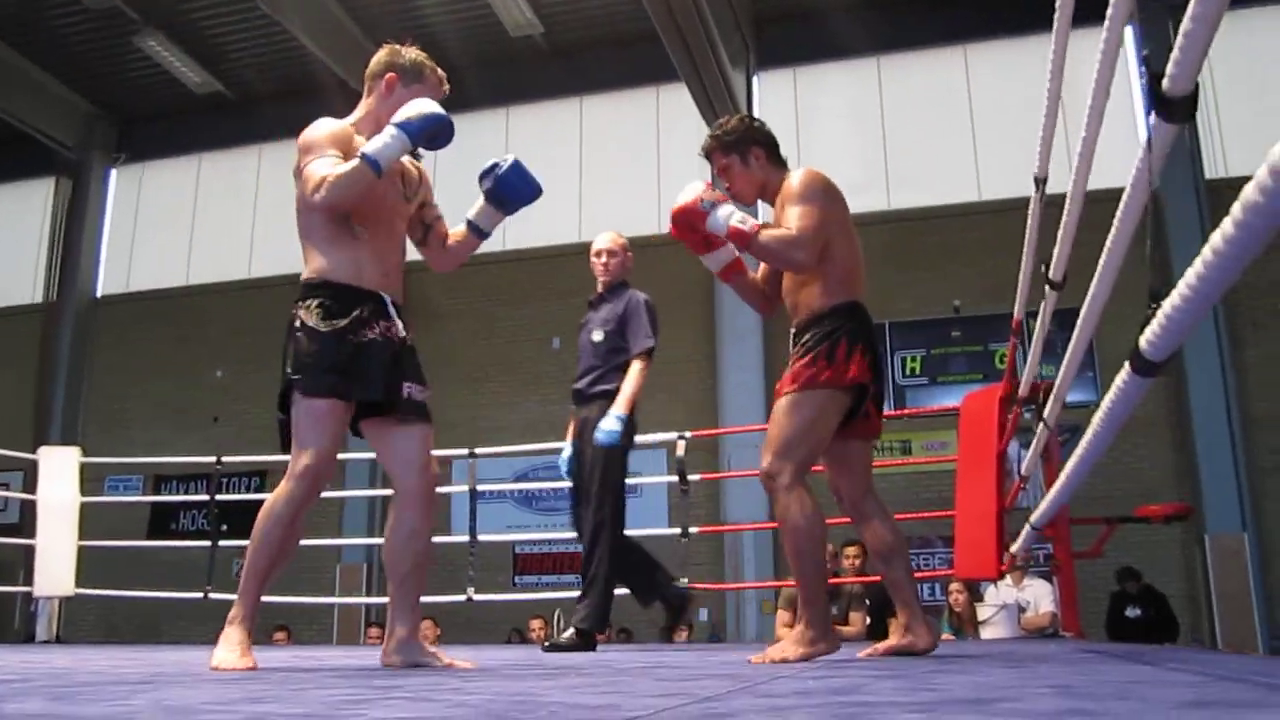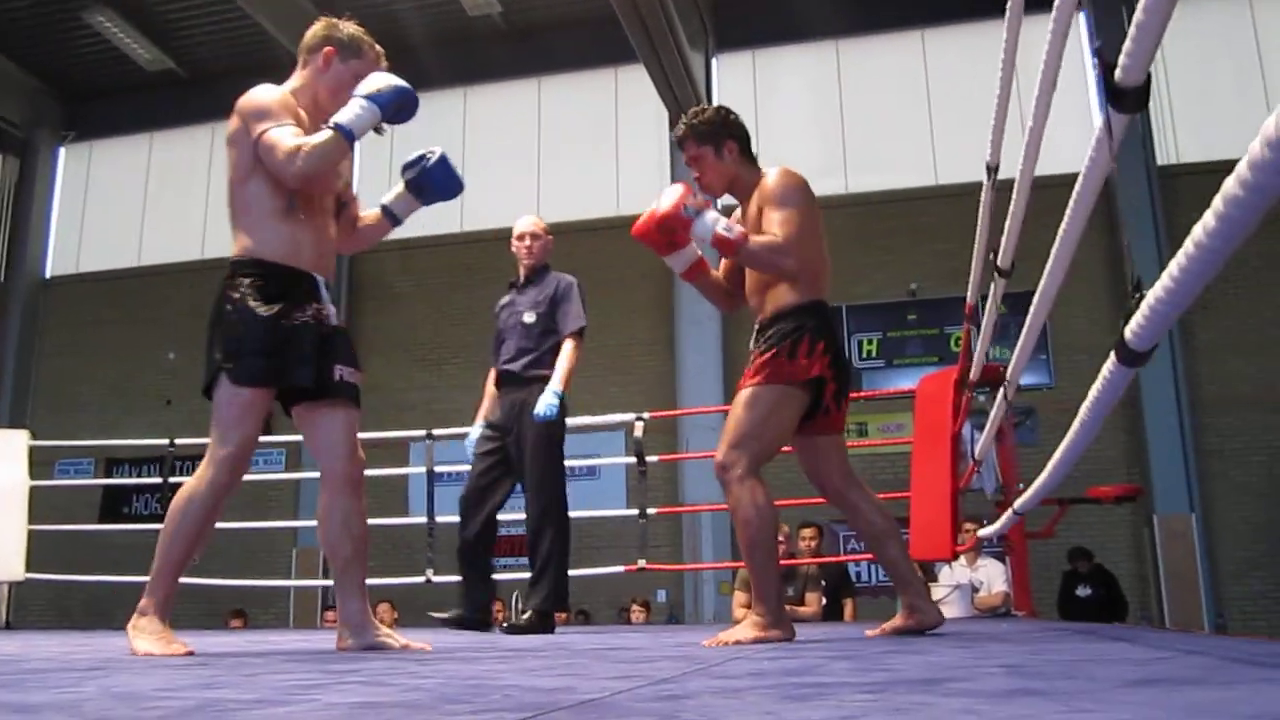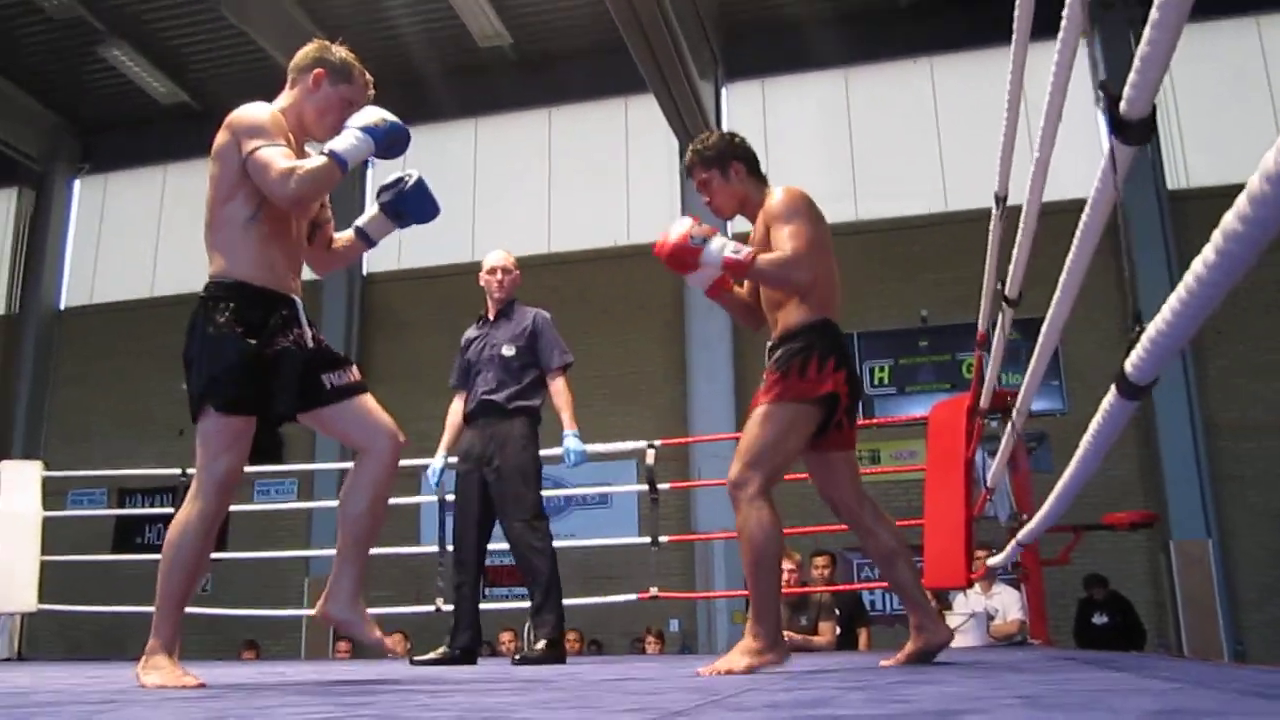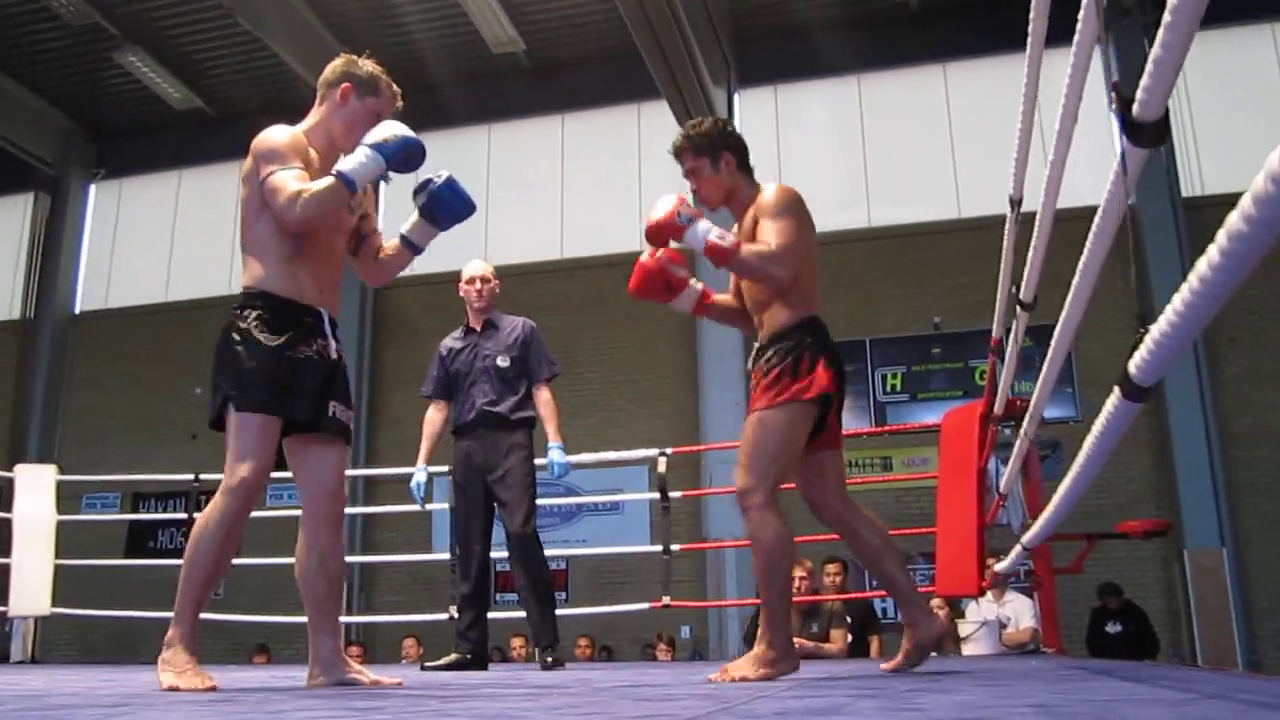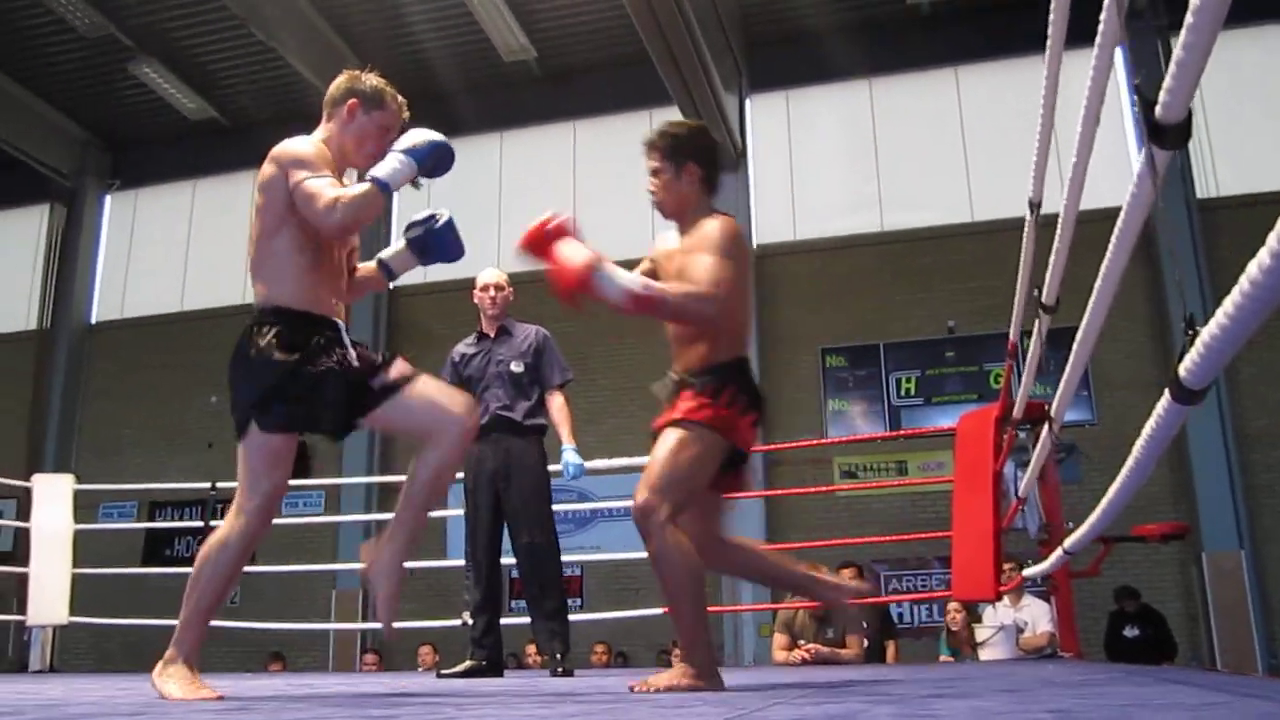
dt=0.3s
person 1, frame 1
left shoulder: (410, 172)
right shoulder: (326, 136)
left elbow: (444, 255)
right elbow: (325, 195)
left wrist: (490, 211)
right wrist: (394, 140)
left hip: (387, 330)
right hip: (328, 318)
left knee: (418, 481)
right knee: (310, 469)
left ankle: (403, 636)
right ankle: (237, 624)
person 1, frame 2
left shoulder: (333, 144)
right shoulder: (264, 103)
left elbow: (350, 236)
right elbow: (296, 167)
left wrist: (408, 197)
right wrist: (361, 113)
left hip: (317, 309)
right hip: (260, 298)
left knee: (343, 466)
right knee: (228, 456)
left ankle: (356, 619)
right ankle: (150, 612)
person 1, frame 3
left shoulder: (309, 157)
right shoulder: (252, 121)
left elbow: (324, 257)
right elbow: (289, 189)
left wrist: (382, 219)
right wrist: (355, 144)
left hip: (289, 325)
right hip: (236, 319)
left knee: (382, 444)
right knee: (216, 484)
left ankle: (344, 598)
right ankle: (159, 651)
person 1, frame 4
left shoulder: (351, 184)
right shoulder: (278, 143)
left elbow: (376, 269)
right elbow: (298, 212)
left wrist: (425, 225)
right wrist: (369, 160)
left hip: (320, 341)
right hip: (265, 329)
left knee: (325, 504)
right knee: (243, 482)
left ankle: (328, 658)
right ankle: (178, 643)
person 1, frame 5
left shoulder: (341, 187)
right shoulder: (296, 154)
right elbow: (337, 217)
left wrist: (409, 254)
right wrist: (398, 166)
left hip: (337, 347)
right hip: (283, 347)
left knee: (457, 421)
right knee: (254, 511)
left ankle: (389, 554)
right ankle: (177, 660)
person 2, frame 1
left shoulder: (805, 184)
right shoulder: (786, 209)
left elbow: (799, 250)
right elbow: (768, 300)
left wrist: (729, 220)
right wrist: (716, 251)
left hip: (833, 344)
right hip: (834, 350)
left knee: (782, 471)
right knee: (856, 495)
left ankle: (814, 629)
right ankle: (912, 623)
person 2, frame 2
left shoulder: (780, 185)
right shoulder: (746, 211)
left elbow: (788, 260)
right elbow: (729, 298)
left wrist: (709, 224)
right wrist: (678, 252)
left hip: (797, 341)
right hip: (798, 348)
left knee: (734, 464)
right knee: (838, 483)
left ankle: (767, 614)
right ankle: (916, 603)
person 2, frame 3
left shoulder: (786, 202)
right shoulder: (765, 226)
left elbow: (792, 273)
right elbow: (755, 314)
left wrist: (717, 249)
right wrist: (702, 271)
left hip: (806, 359)
right hip: (810, 364)
left knee: (746, 483)
right knee: (850, 501)
left ankle: (762, 639)
right ankle: (926, 625)
person 2, frame 4
left shoulder: (776, 199)
right shoulder: (746, 223)
left elbow: (780, 270)
right elbow: (746, 312)
left wrist: (701, 234)
right wrist: (683, 292)
left hip: (796, 358)
right hip: (787, 363)
left knee: (754, 492)
right knee: (832, 505)
left ankle: (774, 648)
right ankle: (918, 619)
person 2, frame 5
left shoulder: (719, 230)
right shoulder: (680, 246)
left elbow: (706, 303)
right elbow: (638, 287)
left wrist: (610, 281)
right wrist: (569, 255)
left hip: (715, 395)
right hip: (703, 396)
left knee: (651, 506)
right knee: (700, 538)
left ankle: (697, 664)
right ankle: (837, 590)
person 3, frame 1
left shoulder: (633, 303)
right shoulder: (591, 313)
left elbow: (640, 363)
left wrist: (617, 415)
right wrist: (570, 439)
left hip: (610, 422)
right hip: (588, 423)
left knee: (600, 522)
right knee: (593, 524)
left ankle: (588, 625)
right ankle: (666, 592)
person 3, frame 2
left shoulder: (562, 286)
right shoulder: (506, 300)
left elbow: (571, 343)
left wrist: (554, 390)
right wrist: (479, 422)
left hip: (537, 407)
right hip: (504, 408)
left knee: (544, 505)
right knee: (475, 503)
left ankle: (543, 607)
right ankle: (475, 605)
person 3, frame 3
left shoulder: (535, 321)
right shoulder: (470, 336)
left elbow: (555, 379)
left wrist: (570, 431)
right wrist: (441, 452)
left hip: (513, 430)
right hip: (473, 438)
left knee: (526, 529)
right knee: (467, 539)
left ankle: (549, 636)
right ankle: (462, 641)
person 3, frame 4
left shoulder: (521, 331)
right shoulder: (449, 346)
left elbow: (541, 390)
right elbow: (438, 407)
left wrist: (555, 443)
right wrist: (422, 463)
left hip: (510, 441)
right hip: (467, 448)
left knee: (522, 533)
right knee: (469, 548)
left ankle: (546, 642)
right ankle: (470, 647)
person 3, frame 5
left shoulder: (534, 339)
right shoulder: (462, 353)
left elbow: (554, 395)
left wrist: (569, 448)
left hip: (523, 448)
right hip: (478, 455)
left knee: (537, 546)
right knee: (481, 554)
left ankle: (556, 648)
right ankle: (484, 652)
